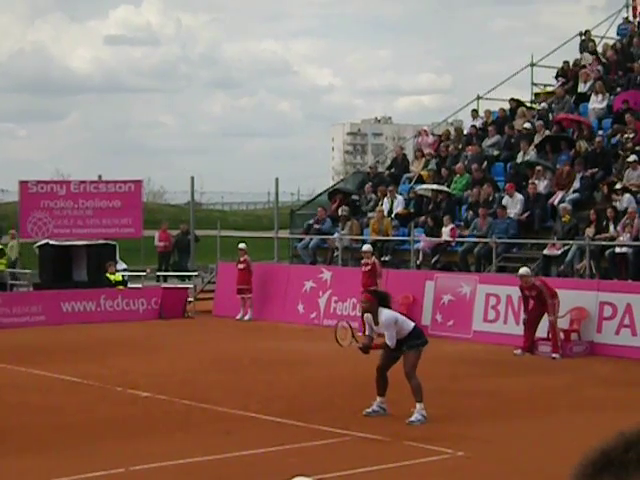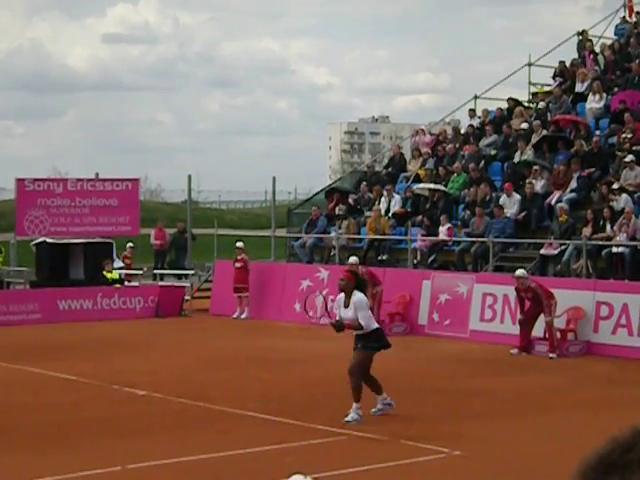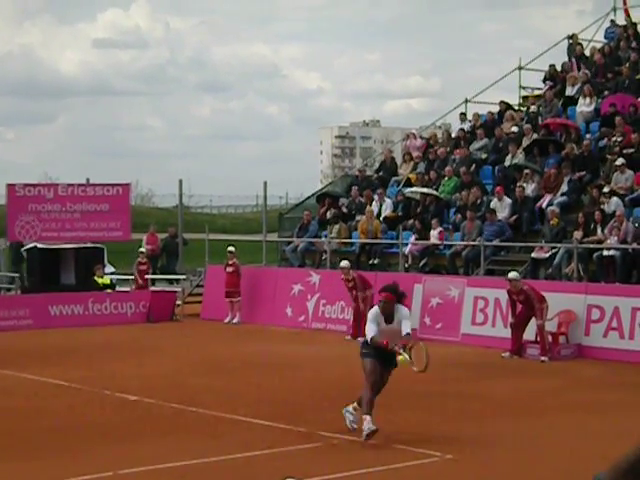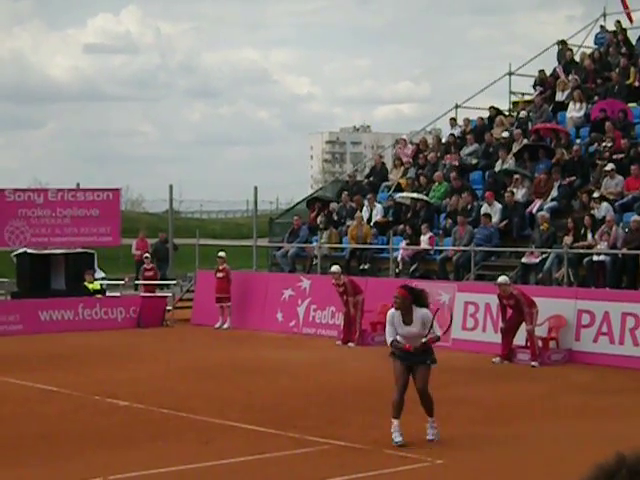
dt=1s
person 1, frame 1
left shoulder: (386, 317)
right shoulder: (367, 316)
left elbow: (390, 344)
right elbow: (369, 334)
left wrist: (371, 346)
right wrist: (366, 344)
left hip: (413, 338)
right hip: (397, 339)
left knee: (409, 372)
right knee: (380, 369)
left ankle: (420, 411)
right ankle: (380, 405)
person 1, frame 2
left shoulder: (359, 299)
right shoulder: (340, 299)
left elbow: (365, 324)
right elbow: (340, 320)
left wrist: (345, 325)
right wrist: (338, 325)
left hip: (372, 337)
right hip: (360, 337)
left knee: (353, 370)
right knee: (363, 373)
left ankle: (356, 411)
right ankle: (385, 401)
person 1, frame 3
left shoulder: (403, 312)
right shoulder: (374, 313)
left elbow: (407, 333)
right elbow: (371, 338)
left wrist: (404, 344)
right wrist: (386, 343)
left hip: (389, 353)
right hip: (372, 350)
left knee: (376, 389)
right knee: (371, 385)
left ankle: (352, 410)
right ankle: (367, 422)
person 1, frame 4
left shoulder: (423, 313)
right shoulder: (392, 314)
left elbow: (436, 335)
right elbow: (391, 340)
left wrist: (425, 344)
right wrist: (407, 347)
left hip: (423, 353)
right hip: (402, 353)
left knee: (422, 389)
right knee: (401, 387)
left ankle: (432, 425)
right ankle: (395, 430)
